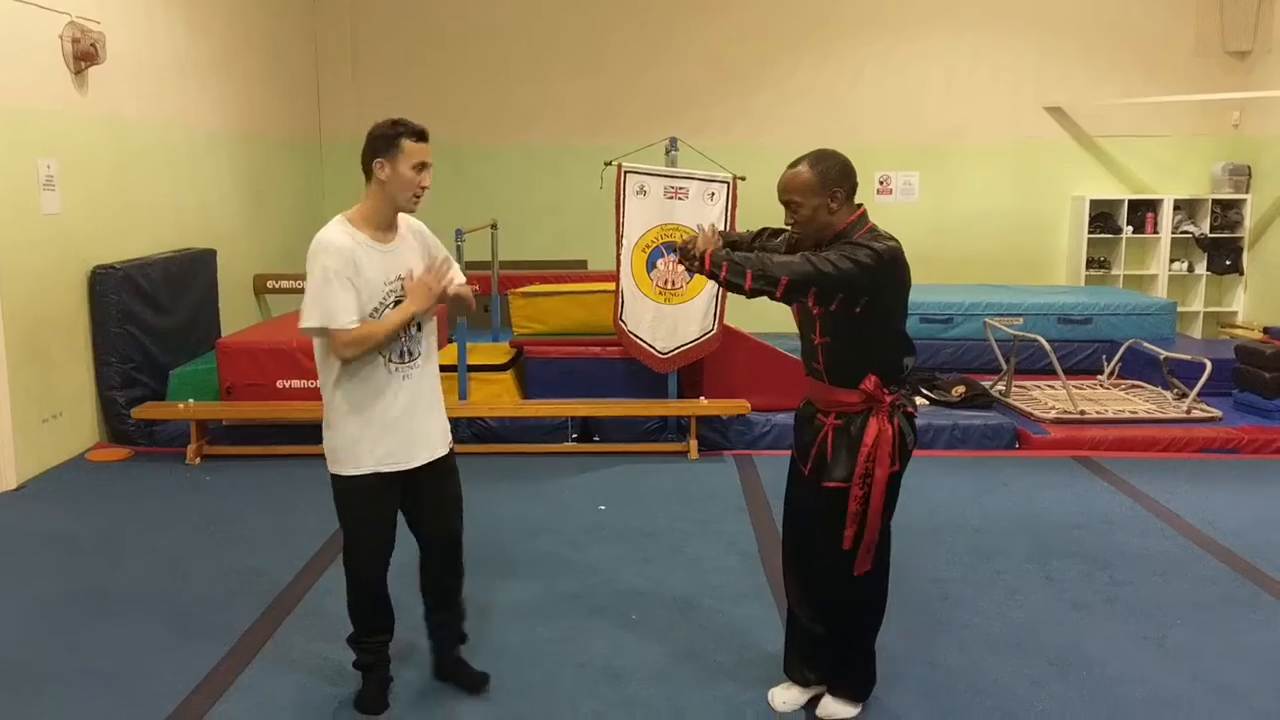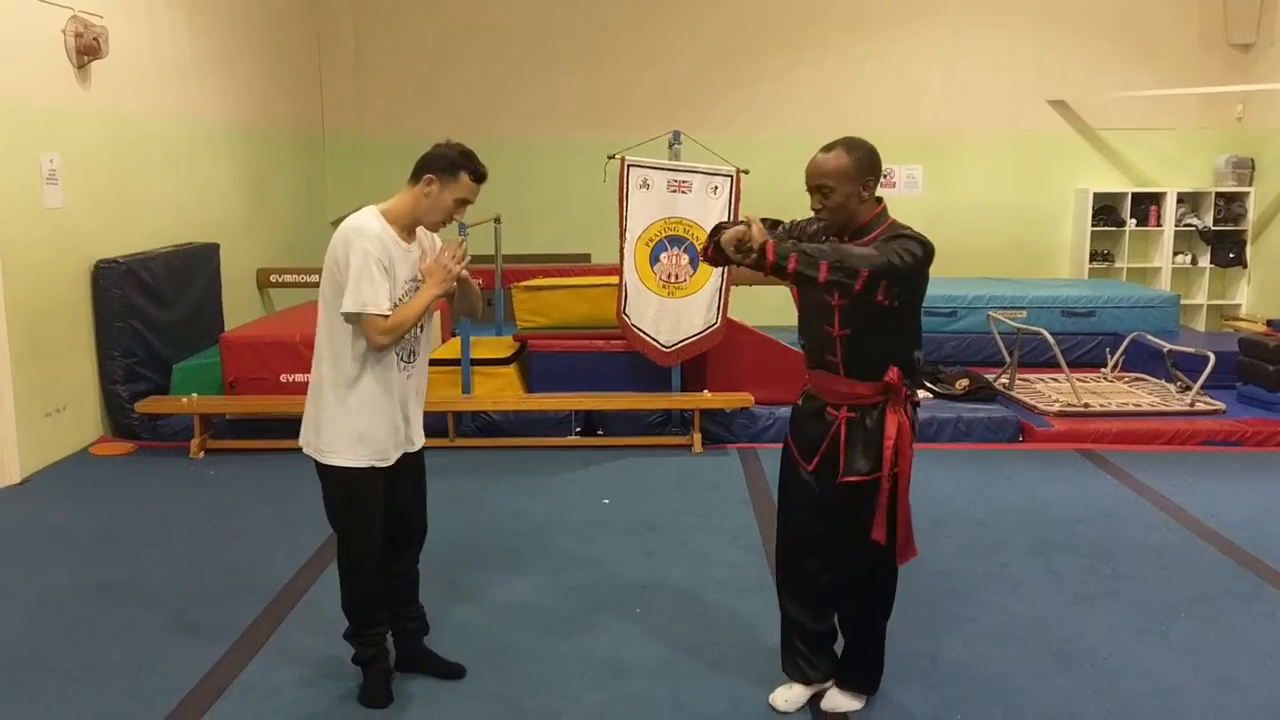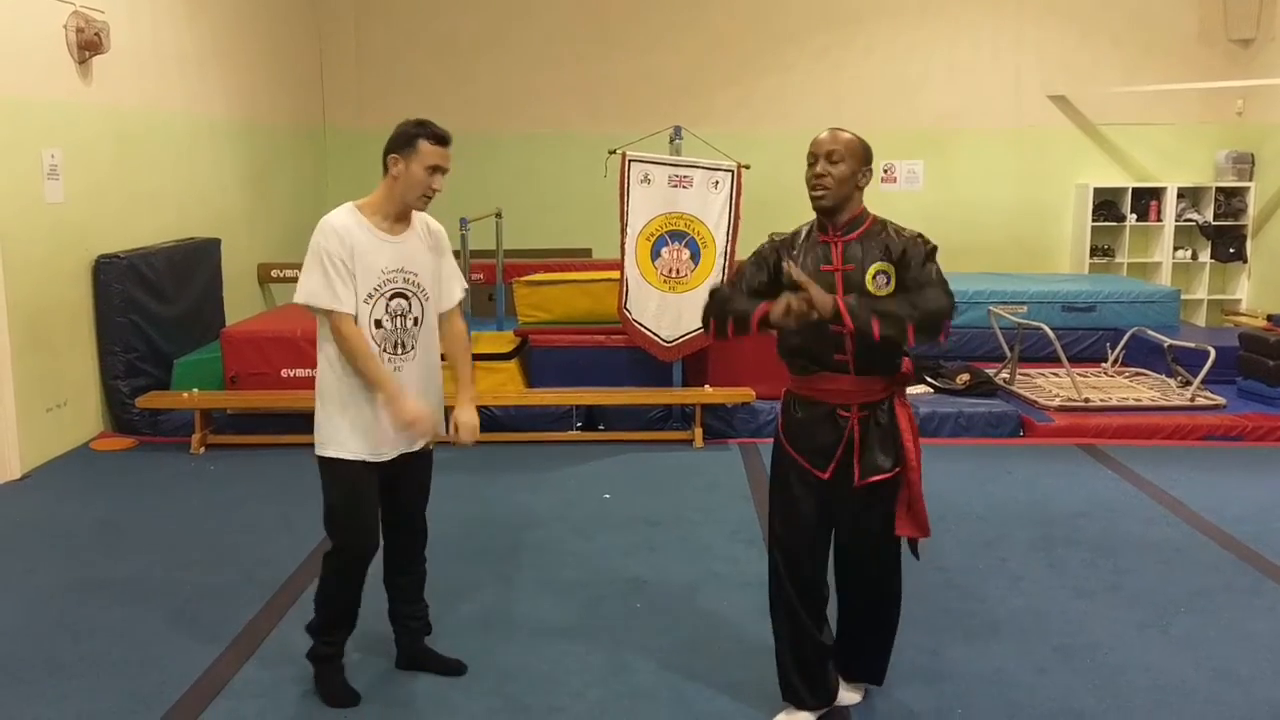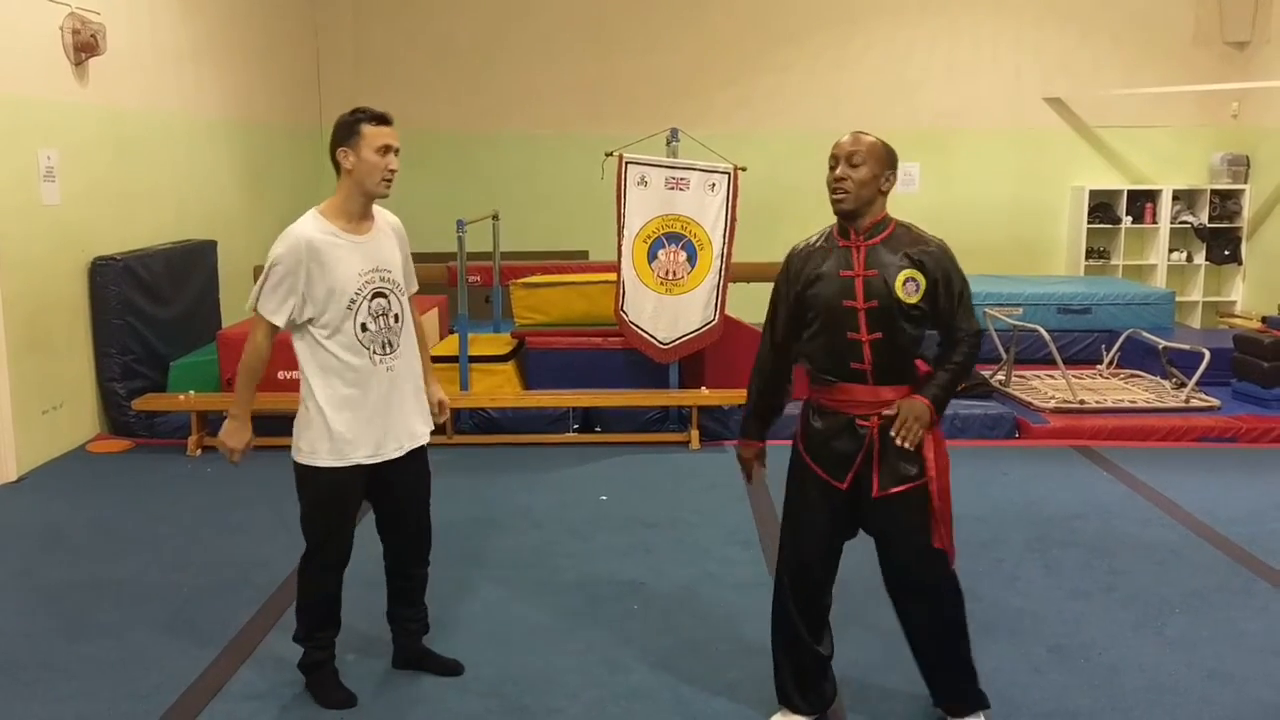
dt=0.4s
person 1, frame 1
left shoulder: (417, 234)
right shoulder: (334, 246)
left elbow: (461, 299)
right elbow: (345, 344)
left wrist: (450, 293)
right wrist: (414, 305)
left hip: (426, 433)
right hip: (361, 443)
left knee: (445, 543)
right knee: (367, 559)
left ankle: (447, 651)
right ankle: (374, 667)
person 1, frame 2
left shoulder: (426, 240)
right shoulder: (363, 236)
left elbow: (471, 311)
right elbow: (379, 332)
left wrist: (460, 280)
right wrist: (432, 287)
left hip: (400, 428)
right hip: (349, 433)
left knee: (406, 539)
right knee: (363, 549)
left ankle: (410, 643)
right ankle: (372, 658)
person 1, frame 3
left shoulder: (432, 234)
right shoulder: (338, 231)
left elbow: (451, 318)
right elbow: (344, 329)
left wrist: (464, 398)
right wrist: (396, 400)
left hip: (414, 428)
right hip: (352, 431)
left knee: (409, 540)
right knee: (354, 545)
left ankle: (412, 641)
right ankle: (327, 655)
person 1, frame 4
left shoulder: (392, 228)
right shoulder: (304, 243)
right elbow: (263, 333)
left wrist: (430, 379)
right wrist: (239, 417)
left hip: (402, 428)
right hip: (334, 440)
left knee: (412, 540)
right knee: (327, 555)
left ankle: (409, 641)
right ankle: (318, 661)
person 2, frame 1
left shoulder: (876, 256)
right shoulder: (817, 241)
left elbow: (794, 276)
right elbow: (767, 246)
left wrist: (712, 259)
right wrist: (714, 242)
left hip: (870, 430)
right hip: (821, 420)
left knee: (853, 558)
right knee: (804, 551)
right ankle: (809, 669)
person 2, frame 2
left shoulder: (906, 249)
right shoulder: (818, 232)
left elbow: (857, 270)
left wrist: (768, 251)
right wrist: (734, 236)
left hip: (874, 425)
right hip: (816, 415)
left knee: (863, 557)
right knee: (799, 547)
left ankle: (857, 675)
right ankle: (809, 667)
person 2, frame 3
left shoulder: (903, 247)
right shoulder: (784, 249)
left elbow: (933, 315)
right elbow: (717, 315)
left wrist: (840, 305)
right wrist: (766, 311)
left hip: (876, 427)
right hip: (805, 424)
left knee: (871, 563)
right knee: (795, 562)
left ankle: (856, 669)
person 2, frame 4
left shoulder: (926, 254)
right shoulder: (806, 259)
left elbow: (964, 340)
right elbow: (775, 351)
left wrist: (930, 399)
right wrist: (753, 431)
left hip: (900, 437)
right hip: (827, 436)
left knee: (924, 576)
right knee: (802, 573)
